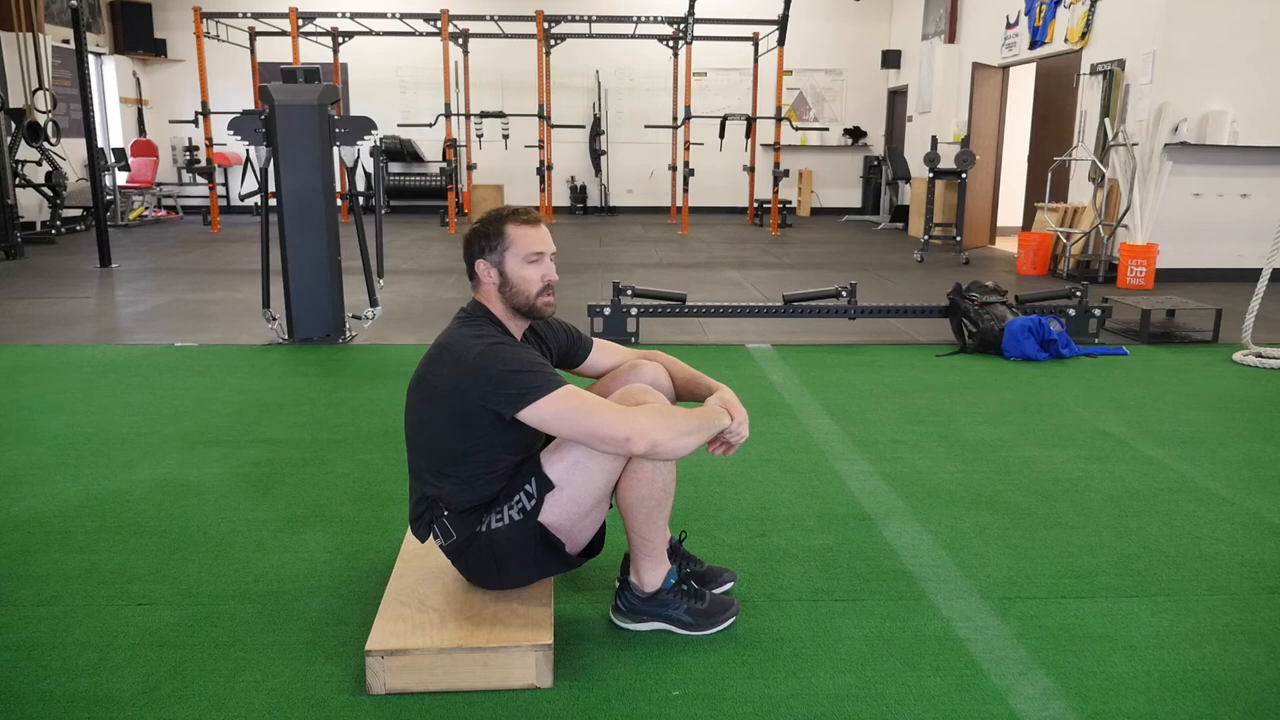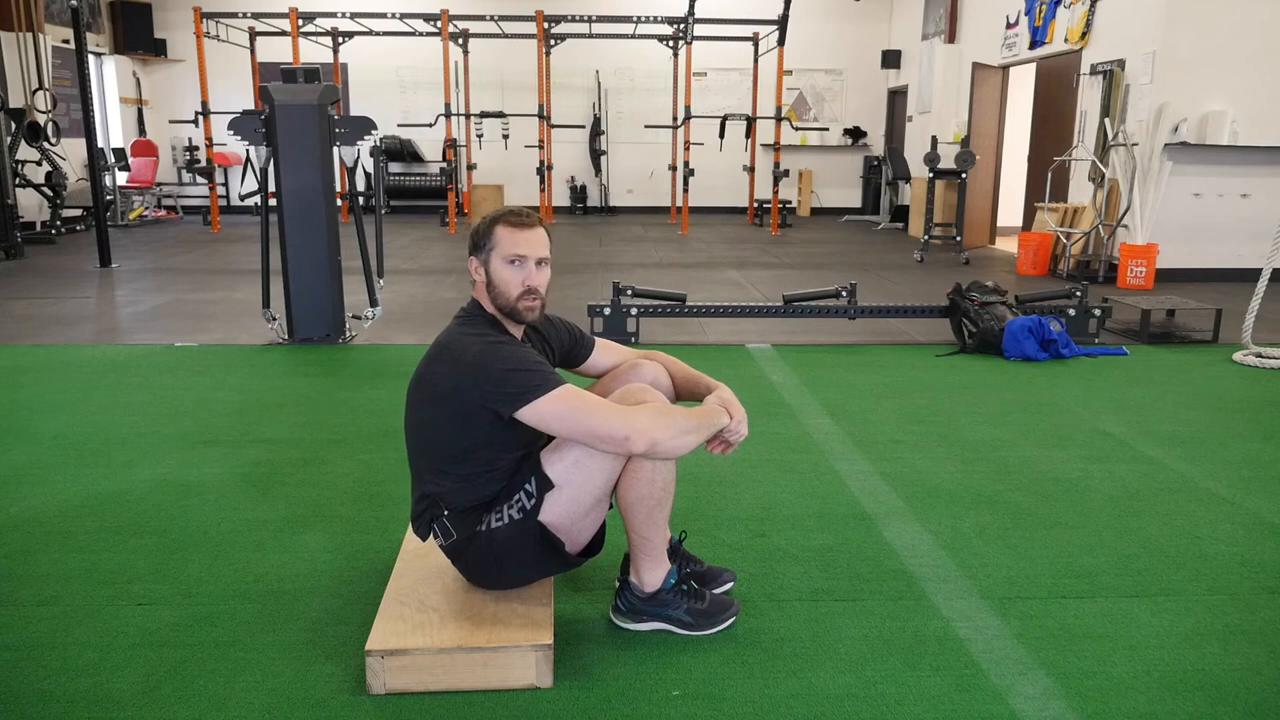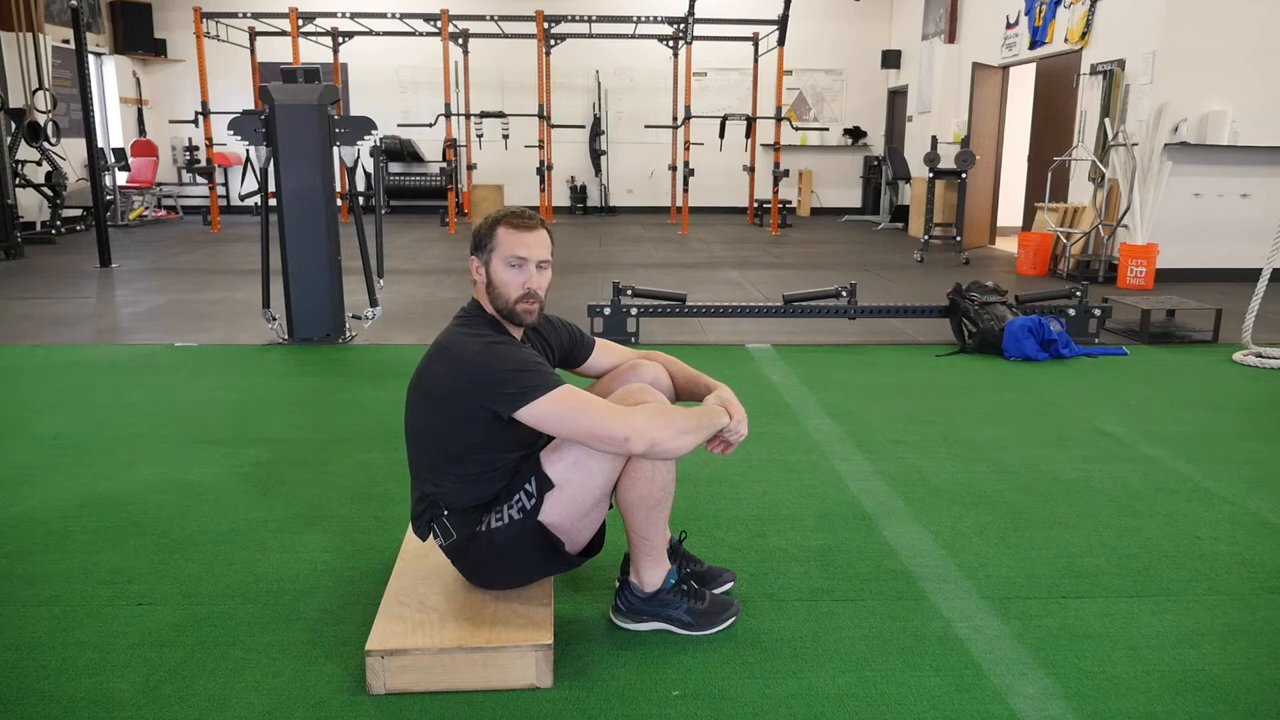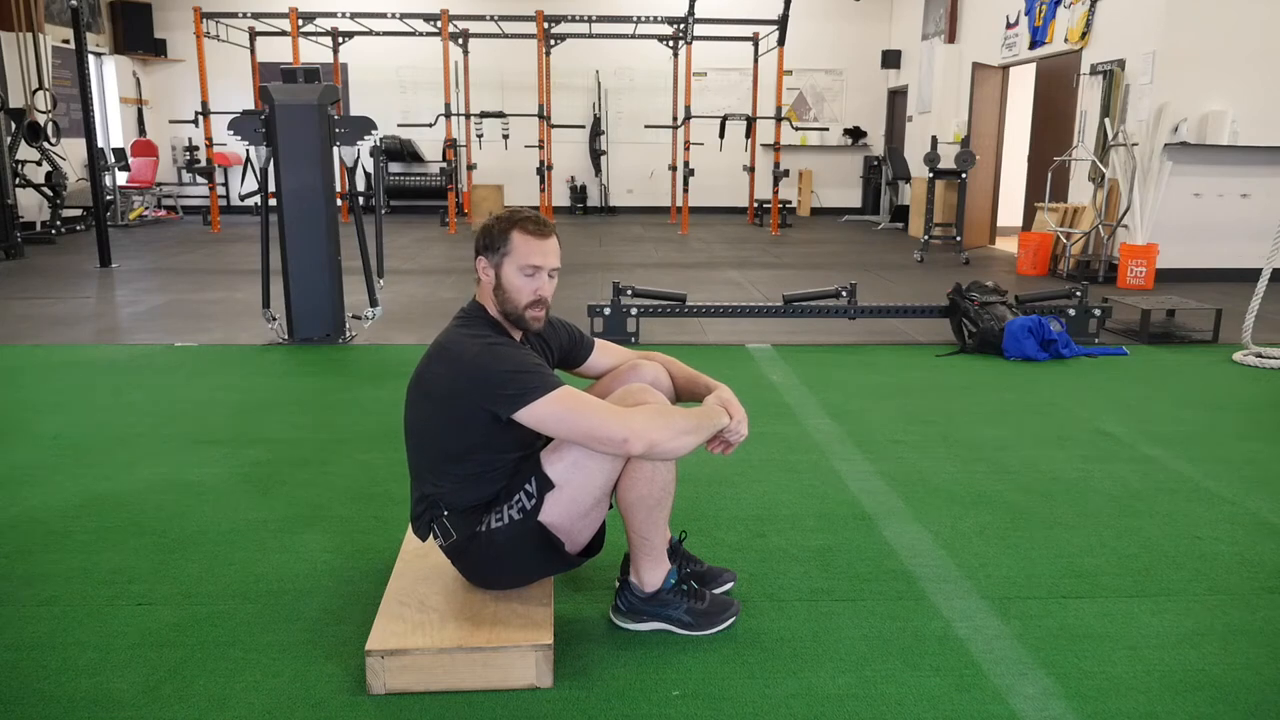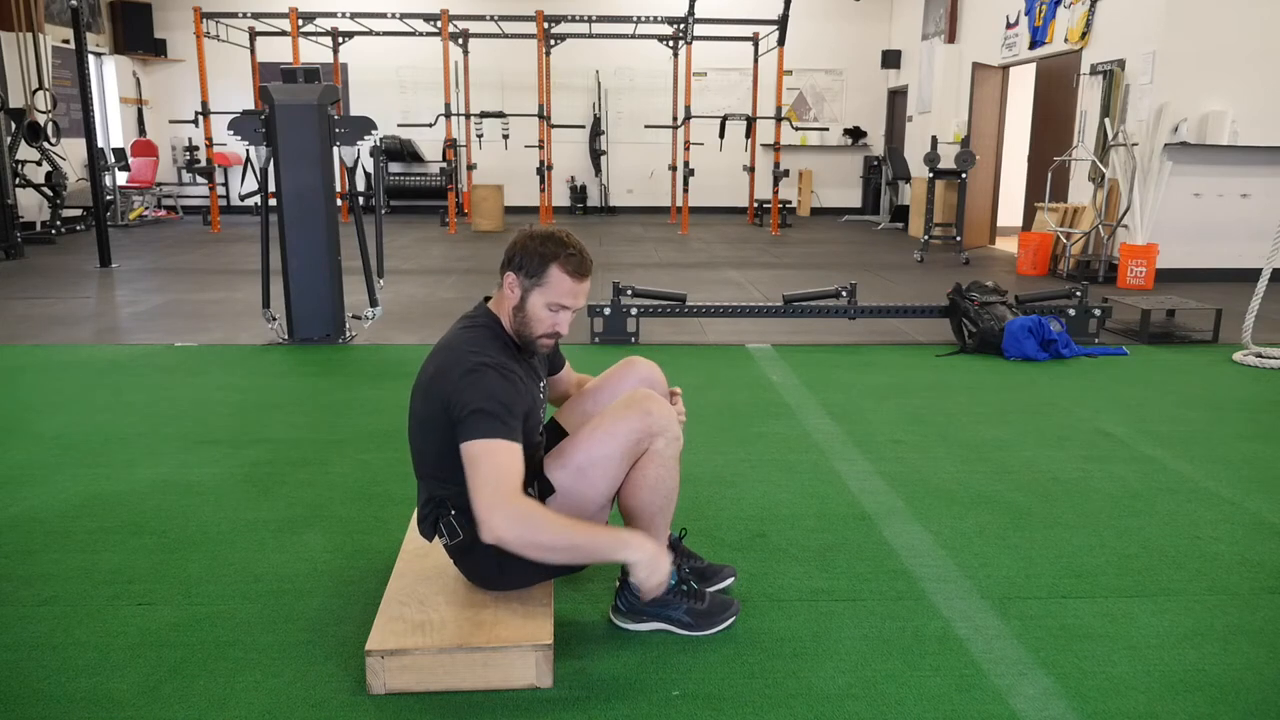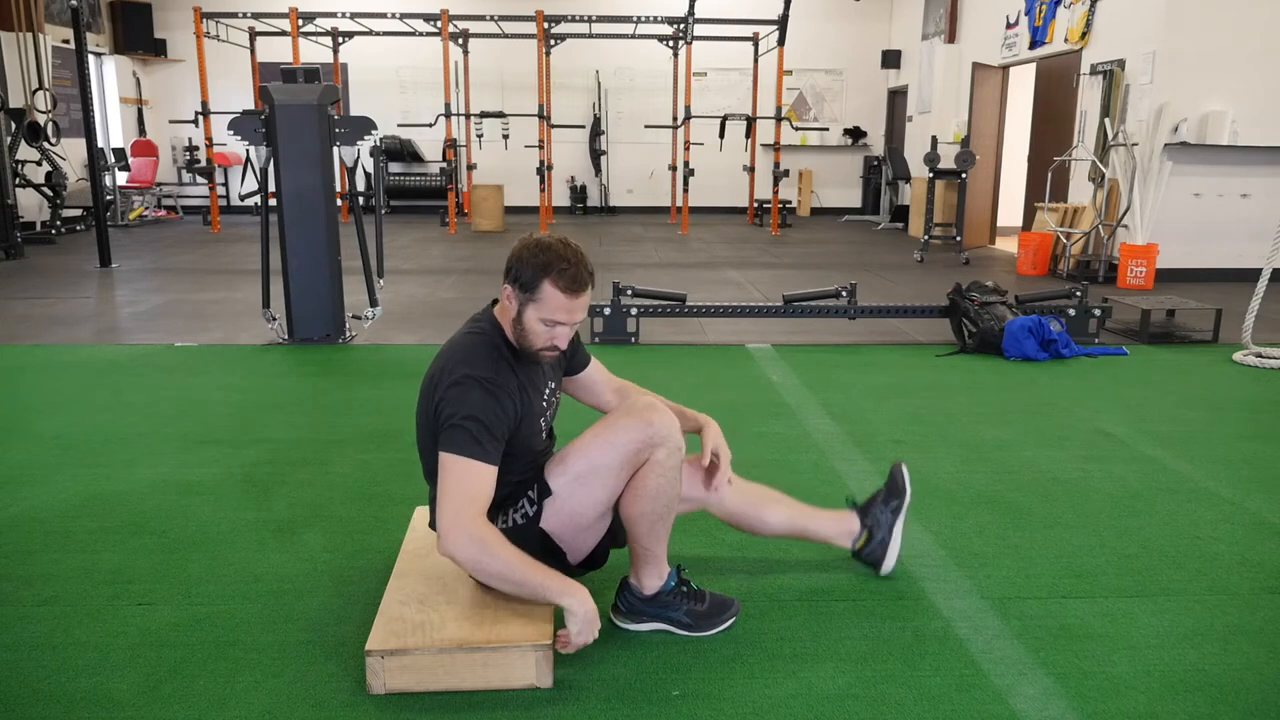
dt=0.7s
person 1, frame 1
left shoulder: (533, 326)
right shoulder: (483, 357)
left elbow: (640, 358)
right elbow: (633, 435)
left wrist: (715, 389)
right wrist: (718, 417)
left hip: (511, 487)
right hip: (484, 538)
left knee: (646, 376)
right knee: (641, 416)
left ankle: (659, 551)
right ankle: (650, 590)
person 1, frame 2
left shoulder: (535, 326)
right shoulder: (482, 356)
left elbow: (643, 359)
right elbow: (632, 434)
left wrist: (715, 389)
right wrist: (718, 415)
right hip: (486, 538)
left knee: (646, 376)
right knee: (641, 420)
left ankle: (658, 552)
right ankle: (649, 591)
person 1, frame 3
left shoulder: (534, 326)
right shoulder: (480, 357)
left elbow: (643, 359)
right elbow: (631, 434)
left wrist: (715, 389)
right wrist: (716, 415)
left hip: (515, 486)
right hip: (486, 537)
left knee: (647, 376)
right knee: (642, 415)
left ankle: (659, 552)
right ankle: (649, 591)
person 1, frame 4
left shoulder: (533, 324)
right shoulder: (479, 357)
left elbow: (641, 360)
right elbow: (629, 436)
left wrist: (714, 389)
right wrist: (717, 417)
right hip: (486, 538)
left knee: (647, 378)
right knee: (641, 418)
left ankle: (659, 553)
right ankle: (650, 591)
person 1, frame 5
left shoulder: (526, 328)
right shoulder: (480, 372)
left elbow: (564, 387)
right elbow: (500, 522)
right wrist: (628, 545)
right hip: (491, 544)
left knee: (639, 375)
right knee: (649, 418)
left ankle: (658, 553)
right ankle: (649, 595)
person 1, frame 6
left shoulder: (548, 334)
right shoulder: (475, 382)
left elbow: (612, 392)
right elbow: (458, 536)
left wrist: (700, 422)
right wrist: (571, 596)
left hip: (540, 499)
right hip: (512, 538)
left knee: (706, 481)
right knee: (653, 426)
left ankle: (857, 532)
right ankle: (649, 593)
